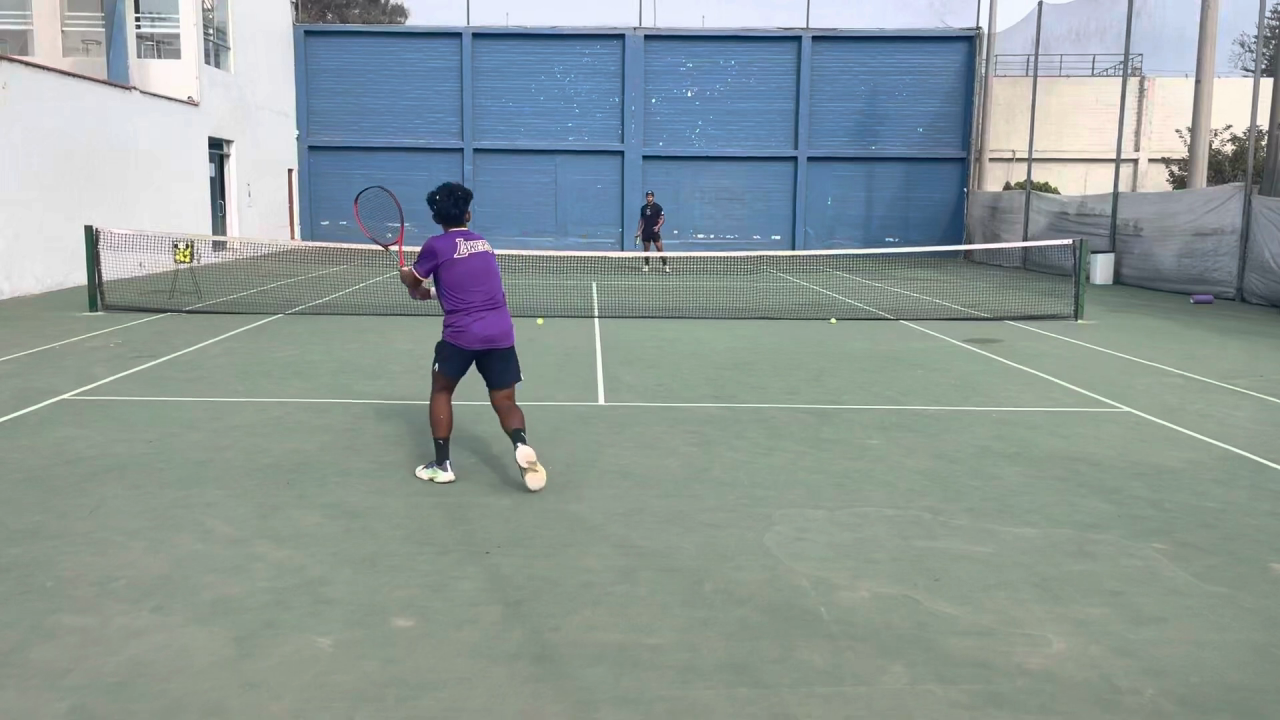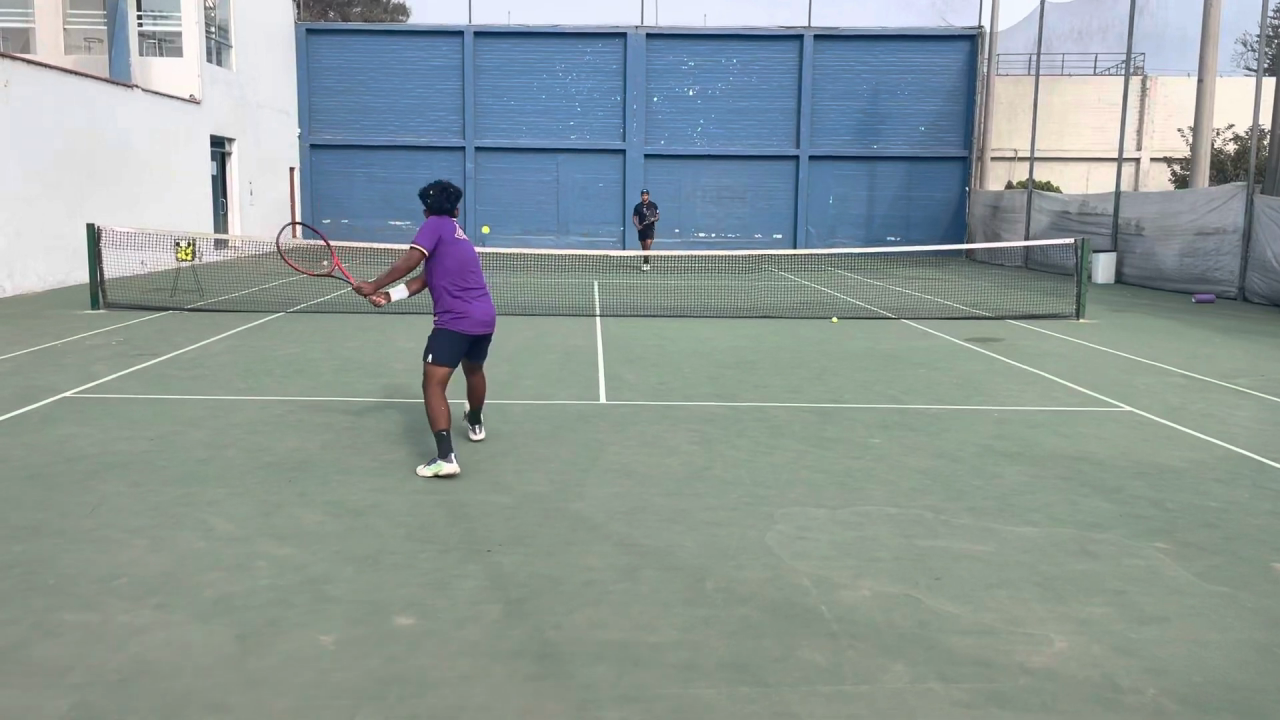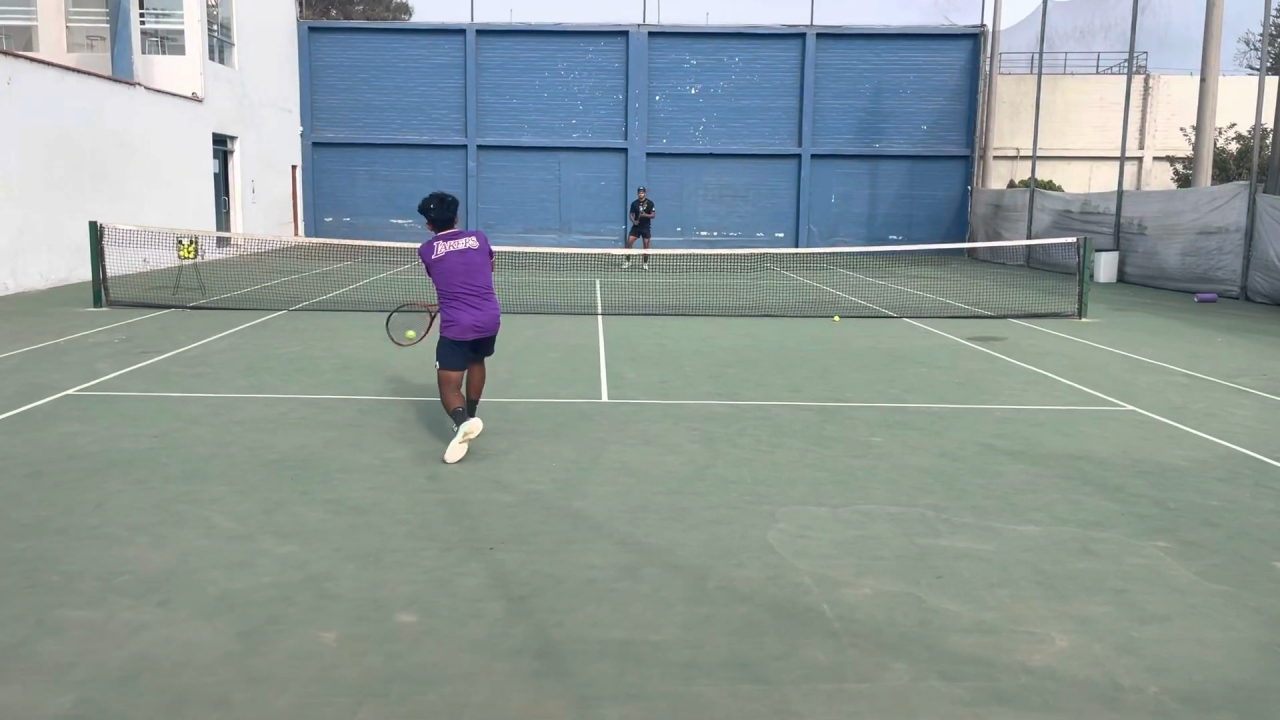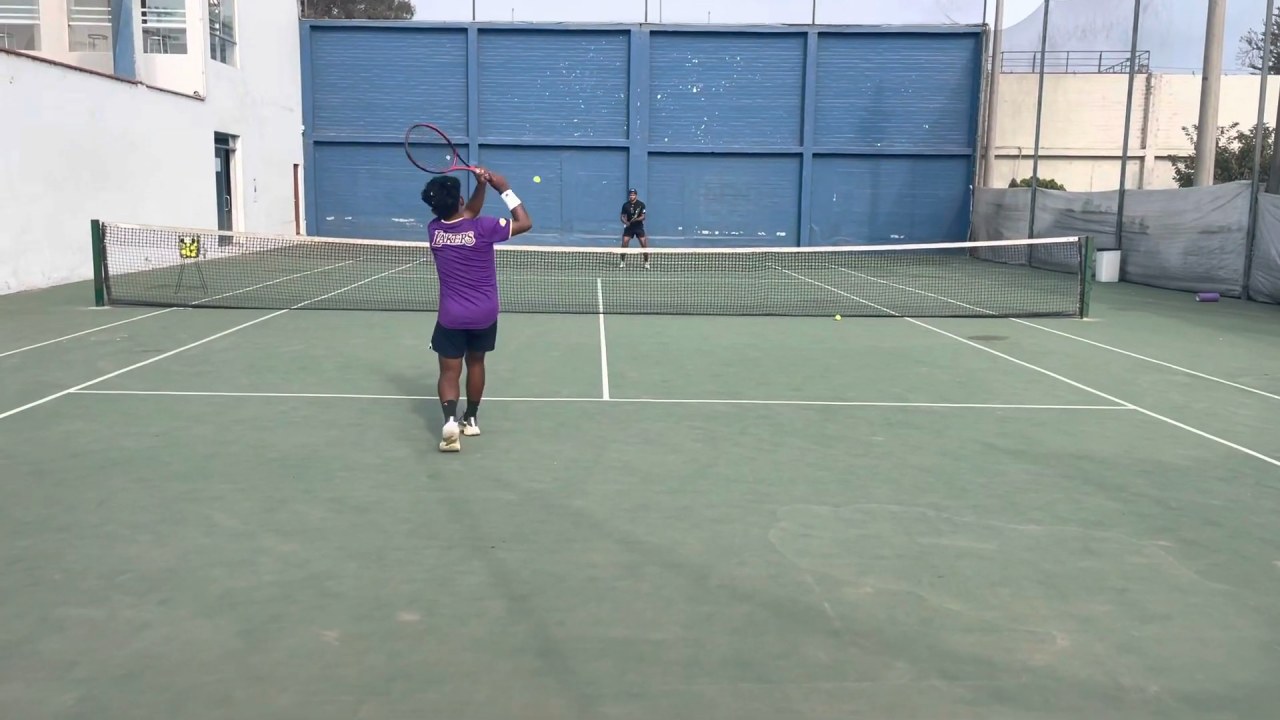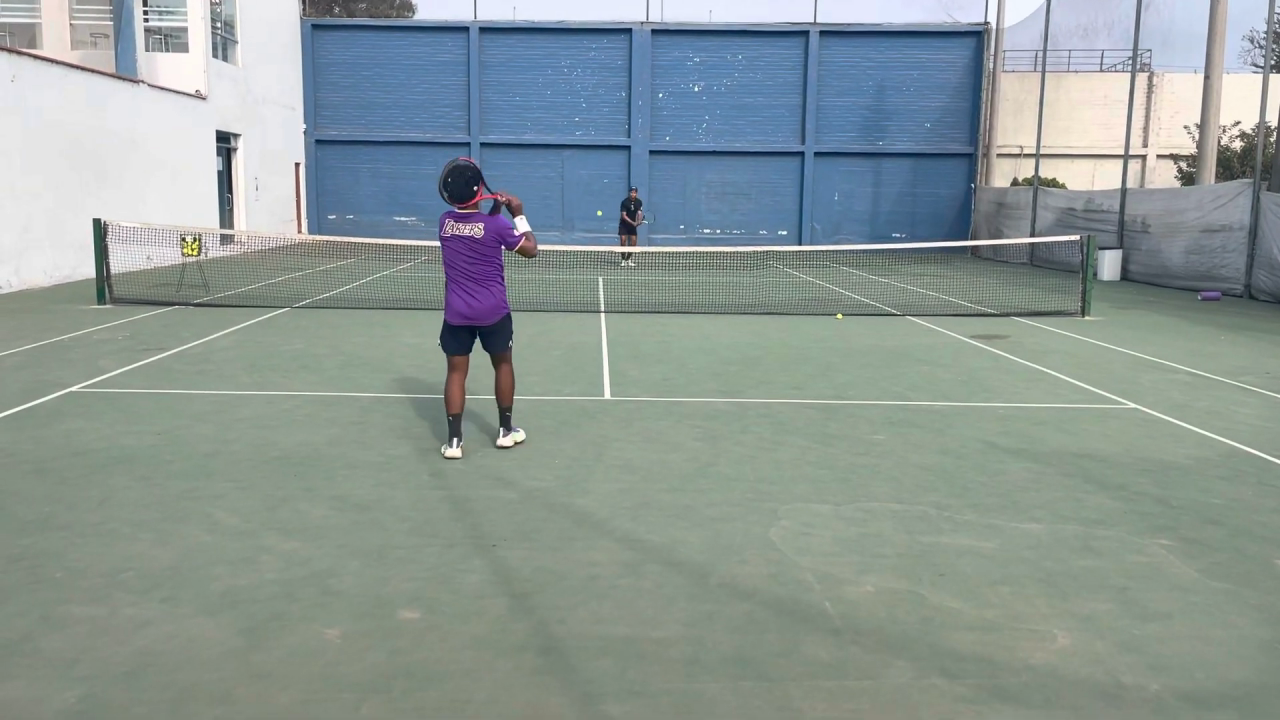
dt=0.4s
person 1, frame 1
left shoulder: (436, 245)
right shoulder: (484, 244)
left elbow: (412, 283)
left wrist: (407, 278)
right wrist: (430, 292)
left hip: (461, 336)
right hip: (501, 334)
left knee: (441, 393)
right knee: (505, 403)
left ankle: (441, 465)
right ankle: (521, 446)
person 1, frame 2
left shoulder: (436, 225)
right shoulder: (457, 235)
left elbow: (411, 261)
right elbow: (425, 279)
left wrist: (373, 286)
right wrist: (389, 296)
left hip: (455, 321)
right hip: (485, 318)
left knee: (433, 386)
right knee: (474, 370)
left ankle: (445, 457)
right ankle: (475, 425)
person 1, frame 3
left shoulder: (426, 250)
right shoulder: (478, 238)
left hip: (457, 325)
right hip: (490, 319)
left knee: (449, 387)
right knee: (476, 361)
left ankle: (464, 421)
right ankle: (470, 416)
person 1, frame 4
left shoulder: (433, 230)
right shoulder: (483, 227)
left elbow: (465, 217)
right elbow: (525, 224)
left wrist: (481, 185)
right wrist: (504, 189)
left hip: (451, 316)
right hip: (485, 313)
left knee: (449, 373)
right knee: (475, 362)
left ankle: (451, 419)
right ankle: (470, 419)
person 1, frame 5
left shoulder: (445, 221)
right shoulder: (495, 224)
right elbow: (530, 250)
left wrist: (497, 207)
right wrist: (517, 213)
left hip: (456, 312)
right hip: (494, 310)
left knee: (456, 373)
right knee: (503, 365)
left ankle: (454, 440)
right ankle: (507, 430)
